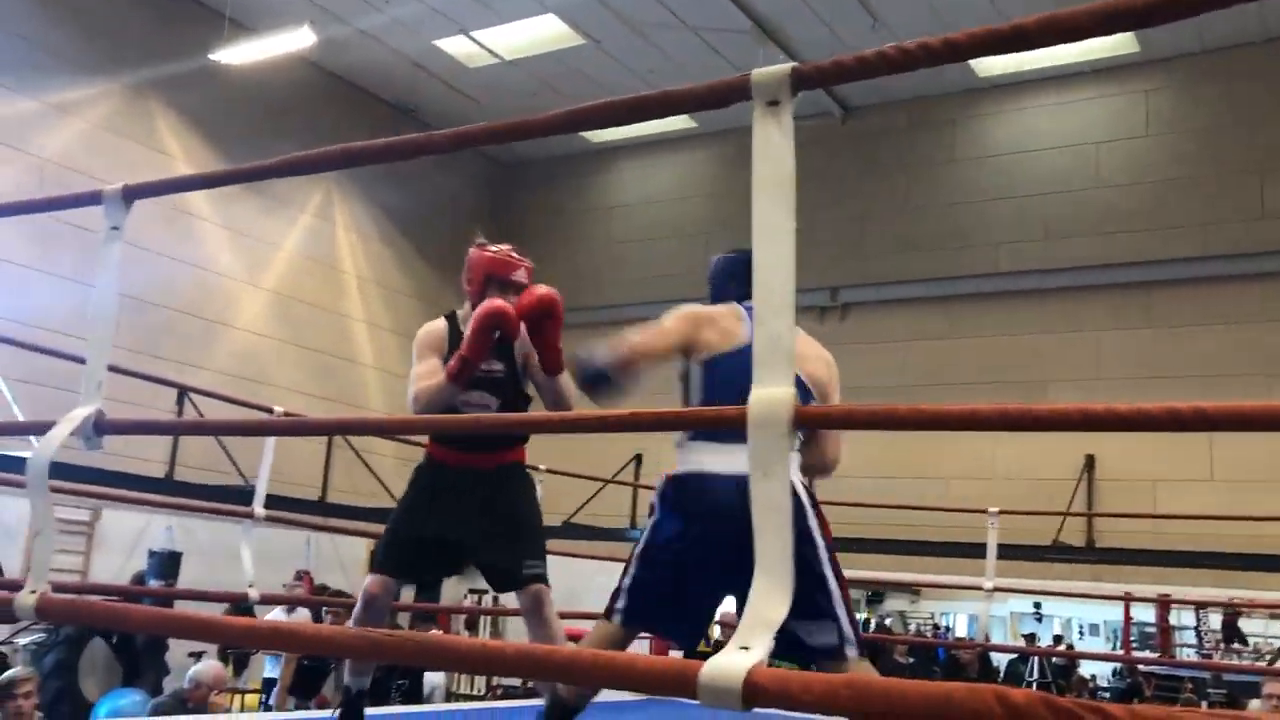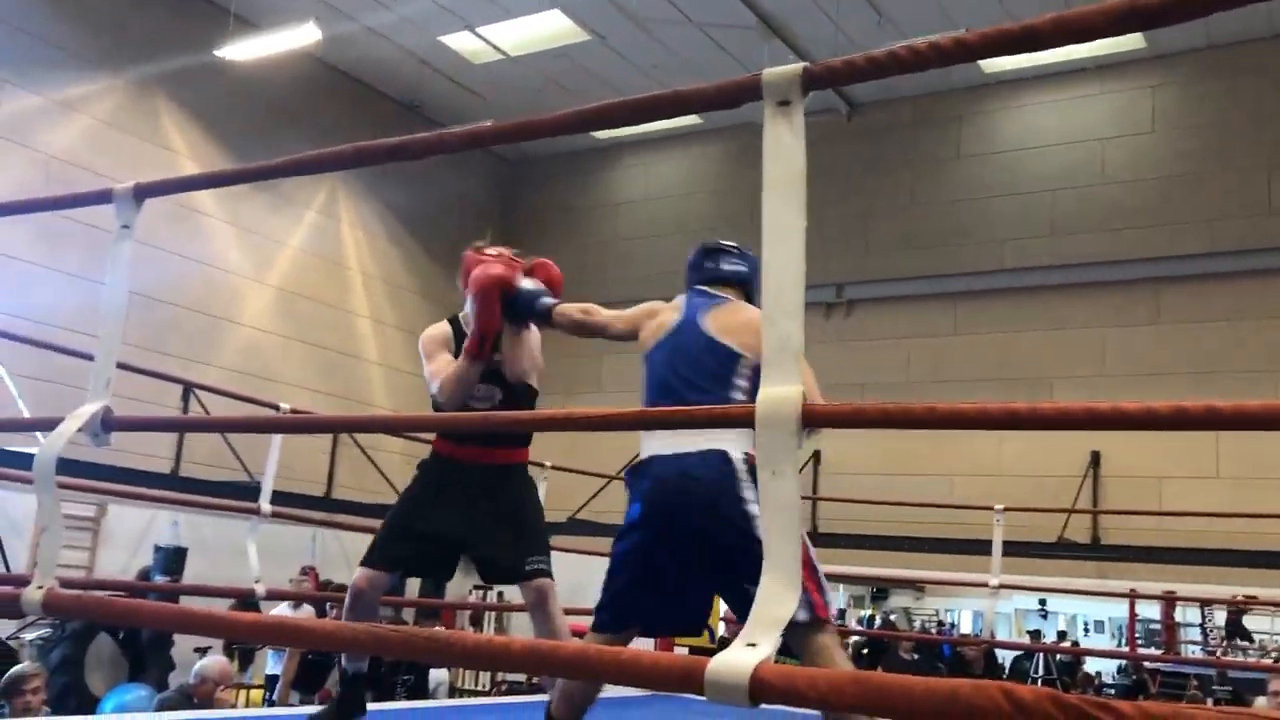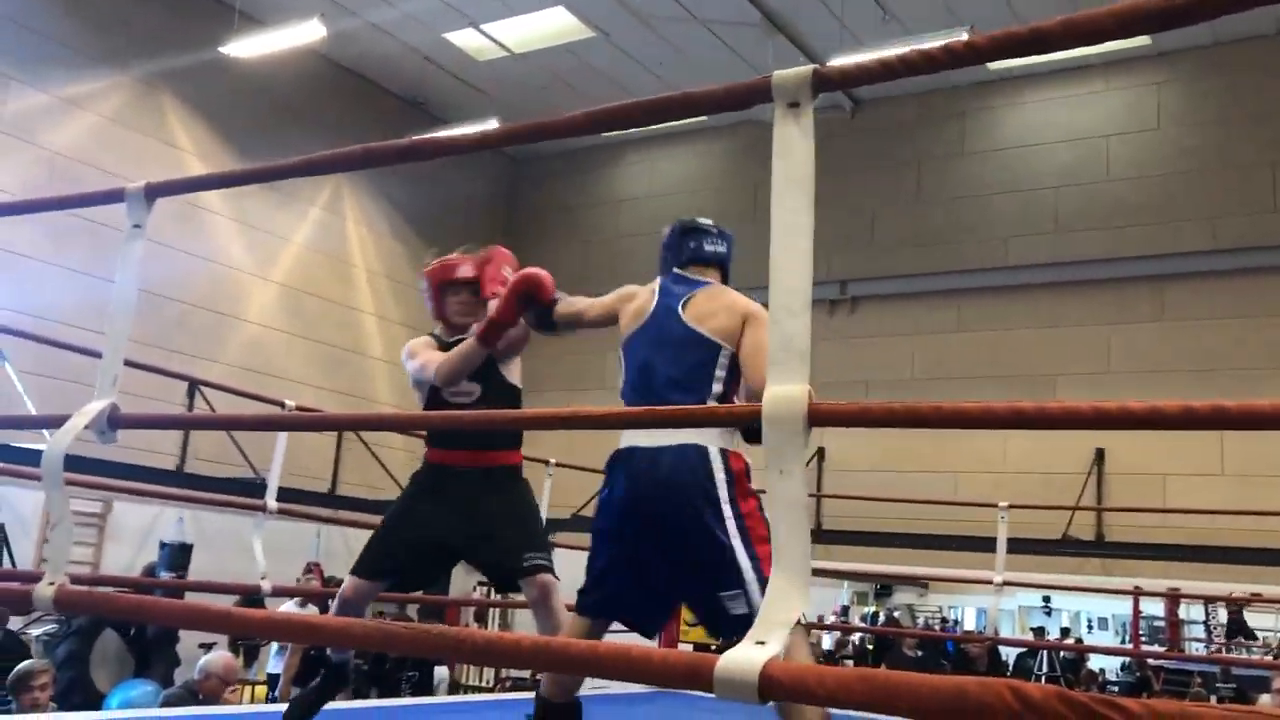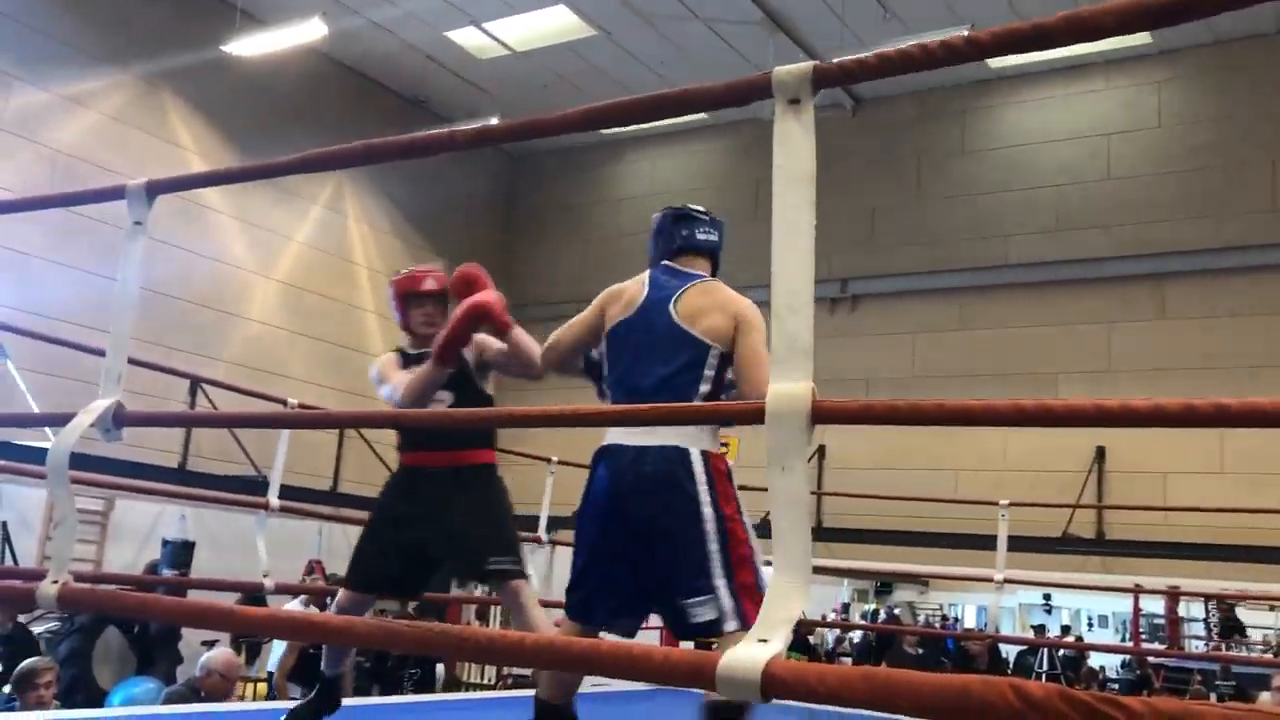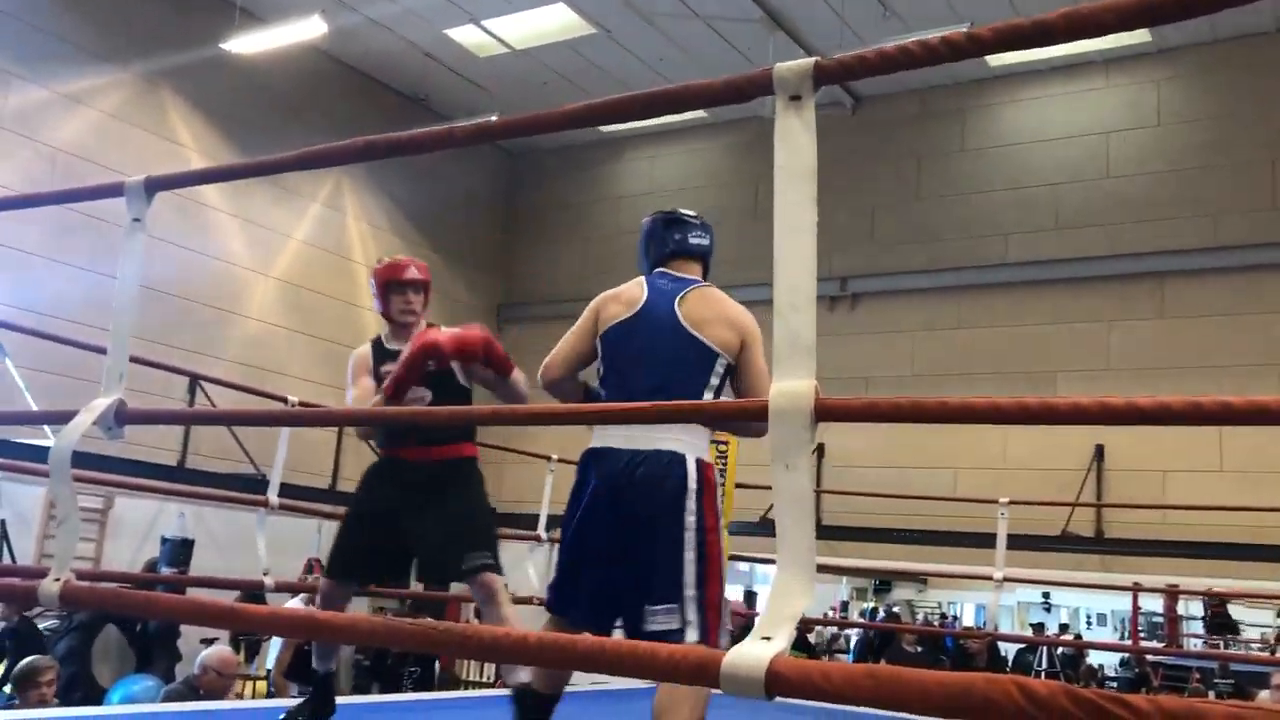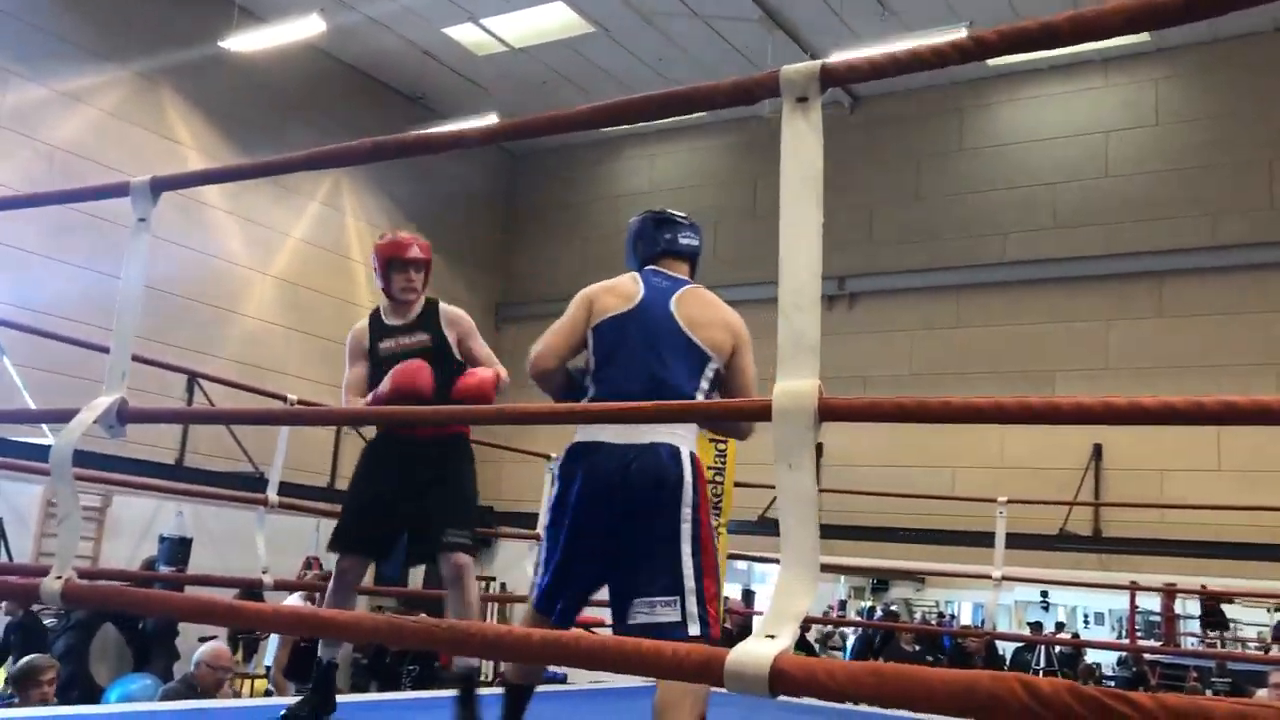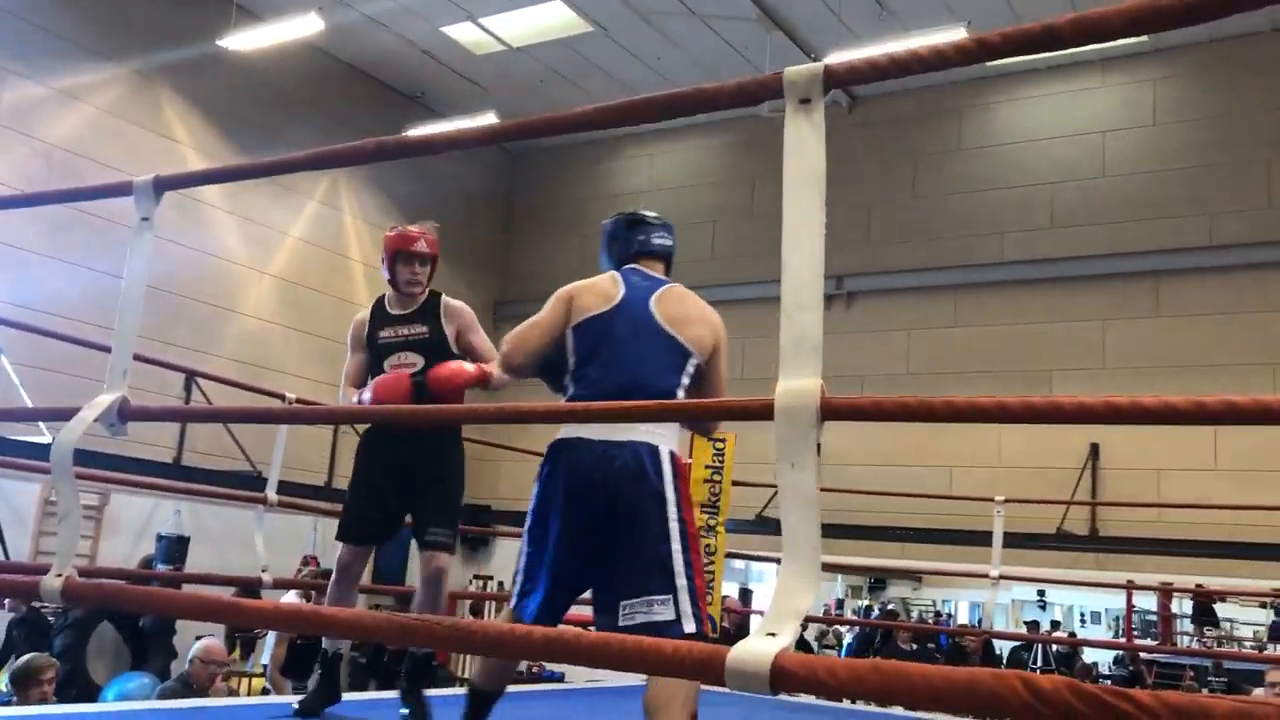
dt=0.1s
person 1, frame 1
left shoulder: (700, 319)
right shoulder: (815, 357)
left elbow: (633, 349)
right elbow: (825, 459)
left wrist: (596, 365)
left hip: (697, 492)
left knee: (620, 620)
right knee: (838, 657)
person 1, frame 2
left shoulder: (656, 316)
right shoulder: (762, 327)
left elbow: (582, 318)
right elbow: (804, 408)
left wrist: (537, 305)
left hip: (655, 479)
right hip: (724, 477)
left knee: (609, 629)
right knee: (813, 632)
person 1, frame 3
left shoulder: (636, 301)
right shoulder: (743, 309)
left elbow: (569, 311)
right elbow: (762, 389)
left wrist: (544, 311)
right wrist: (755, 424)
left hip: (632, 469)
right hip: (700, 470)
left knee: (590, 615)
person 1, frame 4
left shoulder: (619, 296)
right shoulder: (735, 308)
left elbow: (554, 353)
right elbow: (757, 406)
left hip: (615, 465)
right hip: (685, 469)
left knee: (583, 619)
right knee: (728, 627)
person 1, frame 5
left shoulder: (612, 301)
right shoulder: (734, 318)
left elbow: (553, 376)
right elbow: (758, 421)
left hip: (604, 468)
right hip: (676, 475)
left knee: (567, 617)
right knee: (687, 643)
person 1, frame 6
left shoulder: (601, 294)
right shoulder: (725, 319)
left elbow: (540, 367)
right elbow: (740, 425)
left hip: (593, 460)
right hip: (667, 468)
left knee: (548, 605)
right knee: (683, 638)
person 1, frame 7
left shoulder: (580, 292)
right shoulder: (704, 317)
left elbow: (514, 357)
right elbow: (707, 422)
left hip: (574, 459)
right hip: (650, 467)
left knee: (527, 612)
right knee: (672, 638)
person 2, frame 1
left shoulder: (523, 338)
right shoulder: (436, 335)
left elbow: (562, 410)
right elbow: (420, 406)
left wrist: (550, 350)
right wrist: (467, 358)
left hip: (503, 482)
right hip: (442, 478)
left knee: (536, 596)
right knee: (375, 592)
person 2, frame 2
left shoulder: (524, 335)
right shoulder: (438, 337)
left elbow: (520, 371)
right elbow: (447, 395)
left wrist: (500, 315)
right wrist: (484, 337)
left hip: (504, 479)
right hip: (445, 474)
left knee: (542, 592)
right knee: (366, 586)
person 2, frame 3
left shoulder: (503, 335)
right shoulder: (420, 348)
left elbow: (514, 337)
right elbow: (442, 375)
right wrist: (494, 323)
left hip: (498, 484)
right hip: (439, 482)
left knee: (542, 587)
right knee: (353, 593)
right ankle: (333, 675)
person 2, frame 4
left shoulder: (475, 345)
right shoulder: (389, 363)
left elbow: (532, 364)
right elbow: (404, 399)
left wrist: (496, 314)
right wrist: (453, 334)
left hip: (472, 483)
right hip: (413, 485)
left knee: (513, 587)
right knee: (351, 600)
person 2, frame 5
left shoulder: (459, 347)
right shoulder: (366, 357)
left elbow: (518, 397)
right elbow: (364, 427)
left wrist: (498, 361)
right wrist: (405, 372)
left hip: (453, 477)
right hip: (391, 477)
left knee: (487, 584)
right knee: (332, 590)
person 2, frame 6
left shoulder: (451, 319)
right shoulder: (364, 332)
left elbow: (497, 372)
right elbow: (352, 405)
left wrist: (487, 385)
right wrist: (382, 399)
left hip: (446, 454)
right hip: (388, 453)
left knee: (458, 563)
right knee: (345, 569)
person 2, frame 7
left shoulder: (452, 312)
right shoulder: (366, 322)
left elbow: (496, 369)
right elbow: (347, 394)
left wrist: (477, 378)
right wrist: (366, 400)
left hip: (438, 447)
right hip: (383, 444)
left knee: (436, 565)
right knee: (348, 559)
left ankle: (415, 678)
right ankle: (329, 677)
